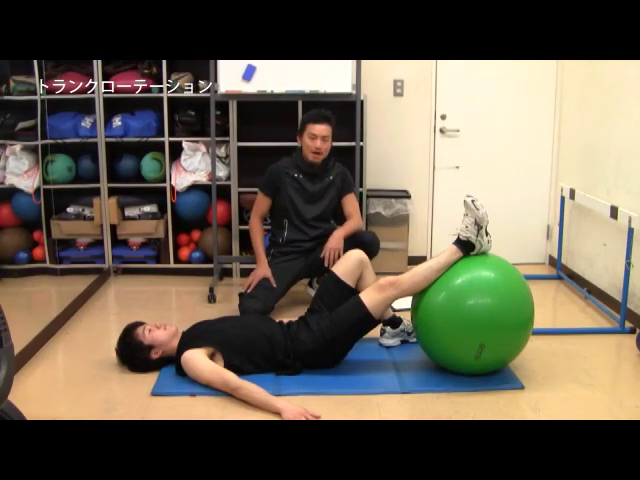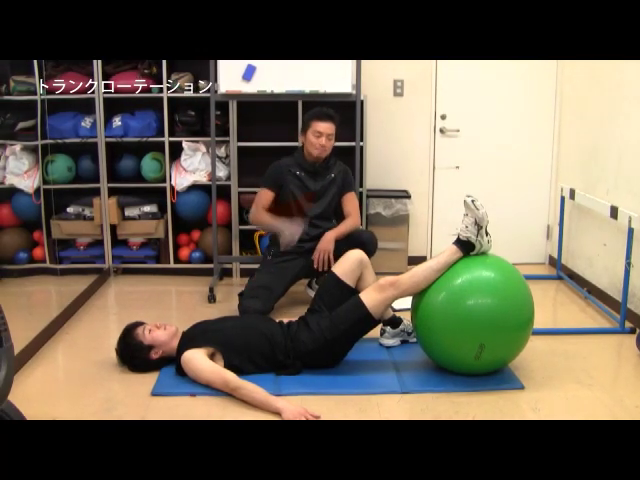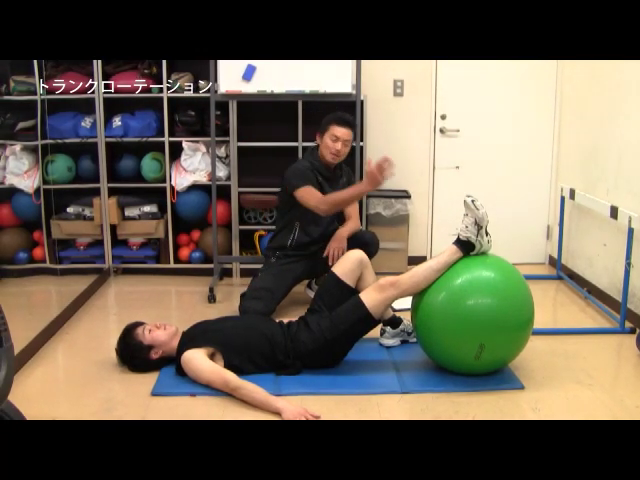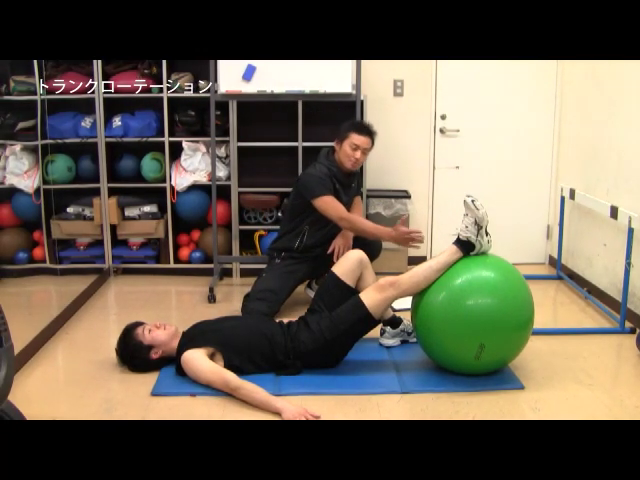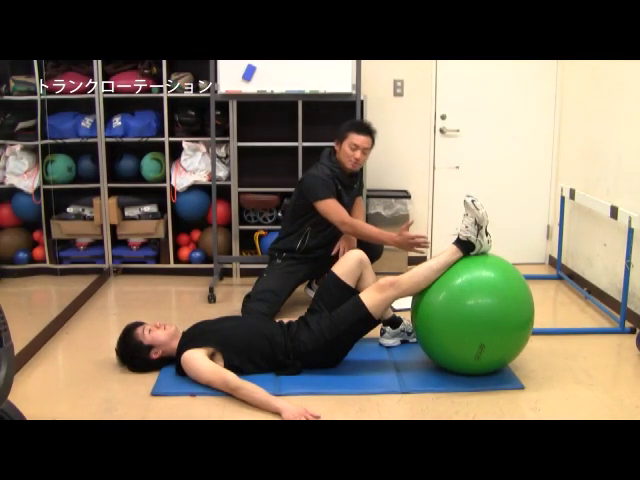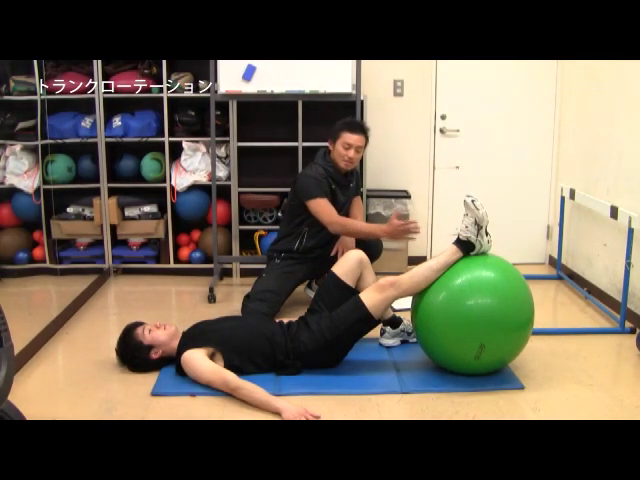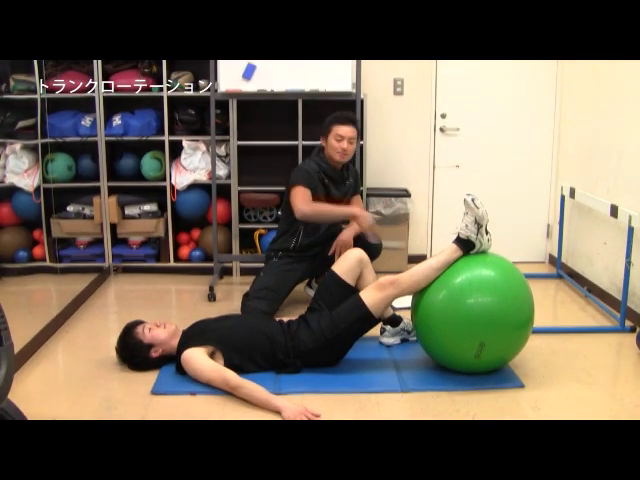
dt=0.4s
person 1, frame 1
left shoulder: (195, 333)
right shoulder: (190, 358)
right elbow: (231, 383)
right wrist: (281, 406)
left hip: (301, 328)
right hip: (310, 348)
left knee: (358, 257)
right knee: (388, 285)
right ankle: (465, 244)
person 1, frame 2
left shoulder: (194, 333)
right shoulder: (189, 358)
right elbow: (230, 383)
right wrist: (281, 406)
left hip: (302, 328)
right hip: (310, 348)
left knee: (358, 256)
right knee: (388, 286)
right ankle: (465, 244)
person 1, frame 3
left shoulder: (195, 333)
right shoulder: (190, 359)
right elbow: (231, 383)
right wrist: (281, 406)
left hip: (302, 328)
right hip: (309, 348)
left knee: (357, 257)
right knee: (388, 285)
right ankle: (465, 244)
person 1, frame 4
left shoulder: (194, 333)
right shoulder: (190, 359)
right elbow: (230, 383)
right wrist: (281, 407)
left hip: (302, 328)
right hip: (309, 348)
left knee: (357, 257)
right knee: (388, 286)
right ankle: (465, 244)
person 1, frame 5
left shoulder: (195, 333)
right shoulder: (190, 358)
right elbow: (231, 383)
right wrist: (282, 406)
left hip: (302, 328)
right hip: (309, 348)
left knee: (357, 257)
right knee: (388, 285)
right ankle: (465, 244)
person 1, frame 6
left shoulder: (194, 333)
right shoulder: (190, 359)
right elbow: (230, 383)
right wrist: (281, 406)
left hip: (302, 328)
right hip: (309, 348)
left knee: (357, 256)
right knee: (388, 286)
right ankle: (465, 244)
person 1, frame 7
left shoulder: (194, 331)
right shoulder: (190, 357)
right elbow: (230, 381)
right wrist: (281, 405)
left hip: (302, 327)
right hip: (309, 347)
left knee: (357, 256)
right knee: (387, 284)
right ankle: (465, 243)
person 2, frame 1
left shoulder: (339, 174)
right shoulder: (279, 171)
left elbow: (355, 219)
right elbow: (256, 219)
left wrist: (339, 234)
right wrist: (262, 263)
left hip: (322, 249)
right hip: (285, 253)
left knee: (369, 241)
right knee: (251, 309)
person 2, frame 2
left shoulder: (341, 172)
right shoulder: (281, 169)
left elbow: (354, 218)
right elbow: (255, 213)
left wrist: (331, 236)
right wrist: (280, 226)
left hip: (322, 247)
right hip: (286, 252)
left knee: (367, 240)
right knee: (250, 308)
left ankle: (322, 282)
person 2, frame 3
left shoulder: (344, 173)
right shoulder: (299, 171)
left elbow: (353, 219)
right elbow: (322, 205)
left wrist: (342, 234)
right wrist: (366, 186)
left hip: (323, 248)
right hip: (287, 254)
left knee: (369, 241)
right knee: (251, 311)
left ankle: (322, 283)
person 2, frame 4
left shoulder: (353, 174)
right shoulder: (315, 176)
left elbow: (356, 216)
right elbow: (343, 219)
left wrist: (346, 234)
right wrist: (391, 235)
left hip: (325, 249)
right hip: (291, 255)
left knee: (371, 244)
right knee: (255, 312)
left ankle: (322, 283)
person 2, frame 5
left shoulder: (353, 174)
right shoulder: (318, 178)
left elbow: (356, 218)
right elbow: (345, 223)
left wrist: (351, 235)
right wrist: (395, 240)
left hip: (327, 249)
right hip: (293, 255)
left knee: (372, 247)
right knee: (255, 312)
left ankle: (322, 284)
person 2, frame 6
left shoulder: (351, 174)
right shoulder: (312, 177)
left elbow: (356, 218)
right elbow: (334, 224)
left wrist: (349, 235)
right wrist: (385, 230)
left hip: (326, 249)
right hip: (292, 255)
left knee: (372, 245)
right knee: (255, 313)
left ankle: (322, 284)
person 2, frame 7
left shoulder: (350, 173)
right shoulder: (306, 172)
left elbow: (362, 222)
right elbow: (301, 210)
left wrist: (348, 232)
right wrist: (352, 211)
left hip: (327, 249)
right hip: (291, 255)
left knee: (372, 245)
right knee: (254, 310)
left ankle: (322, 284)
